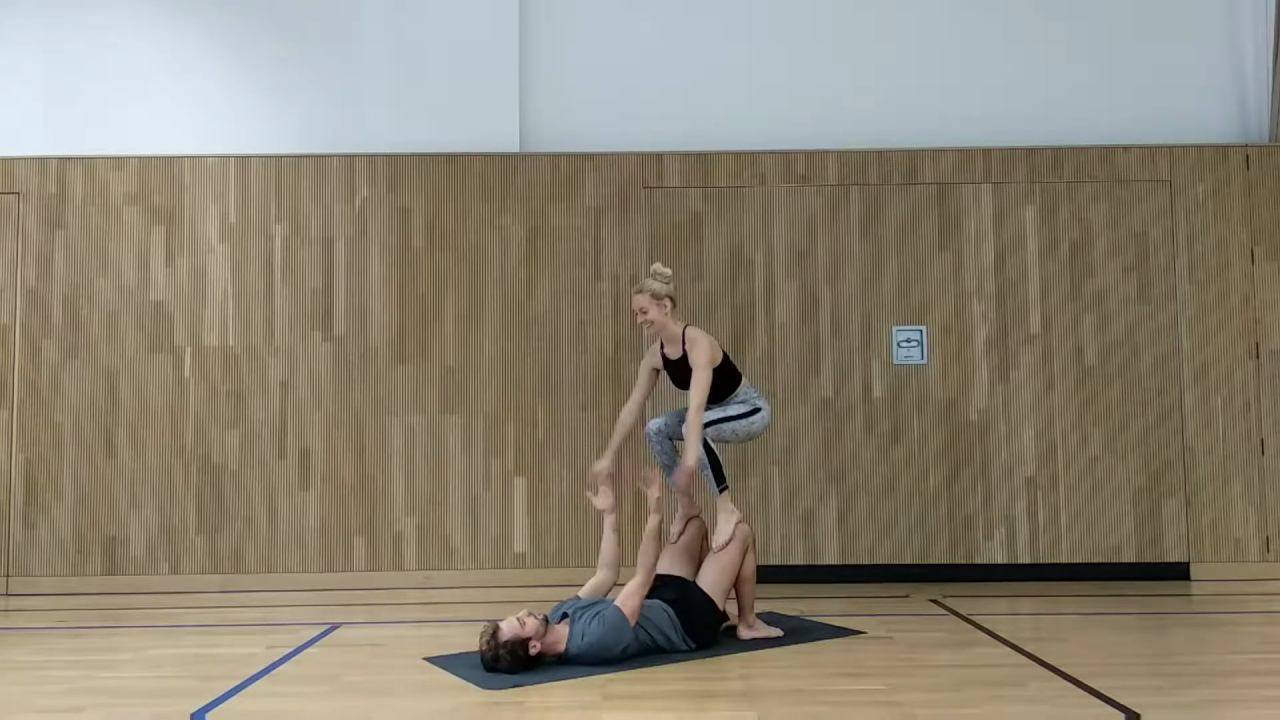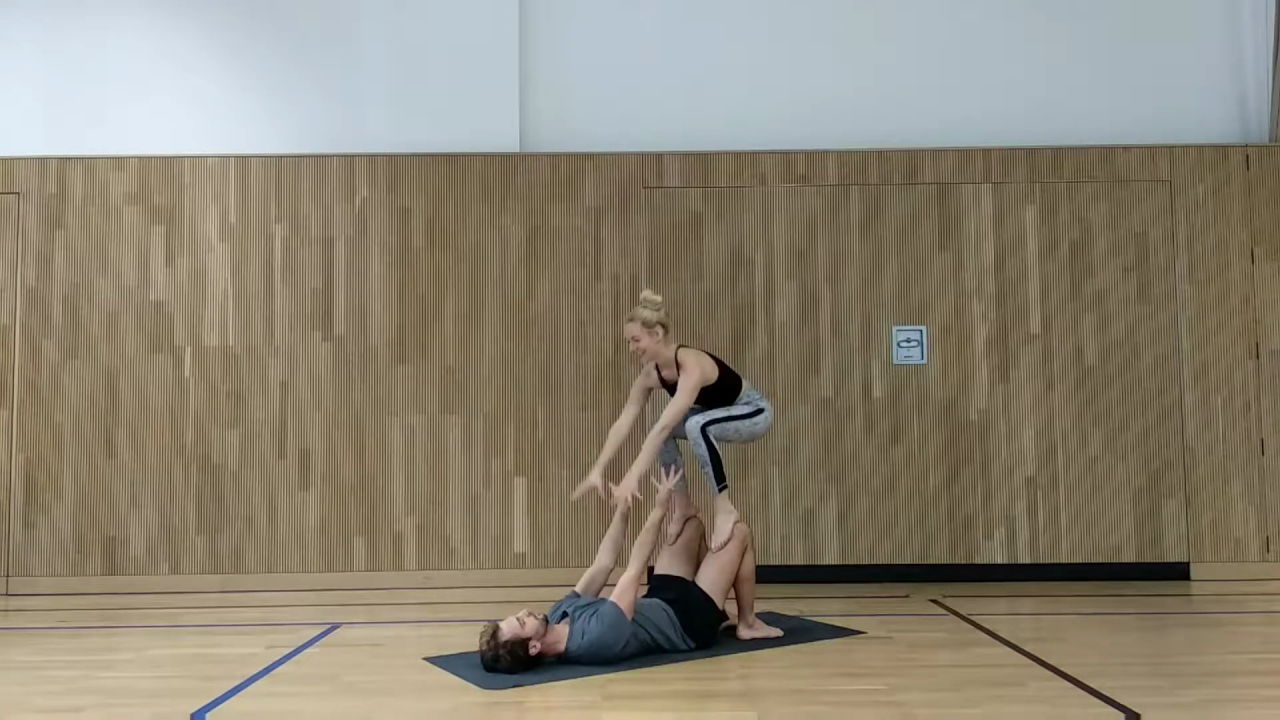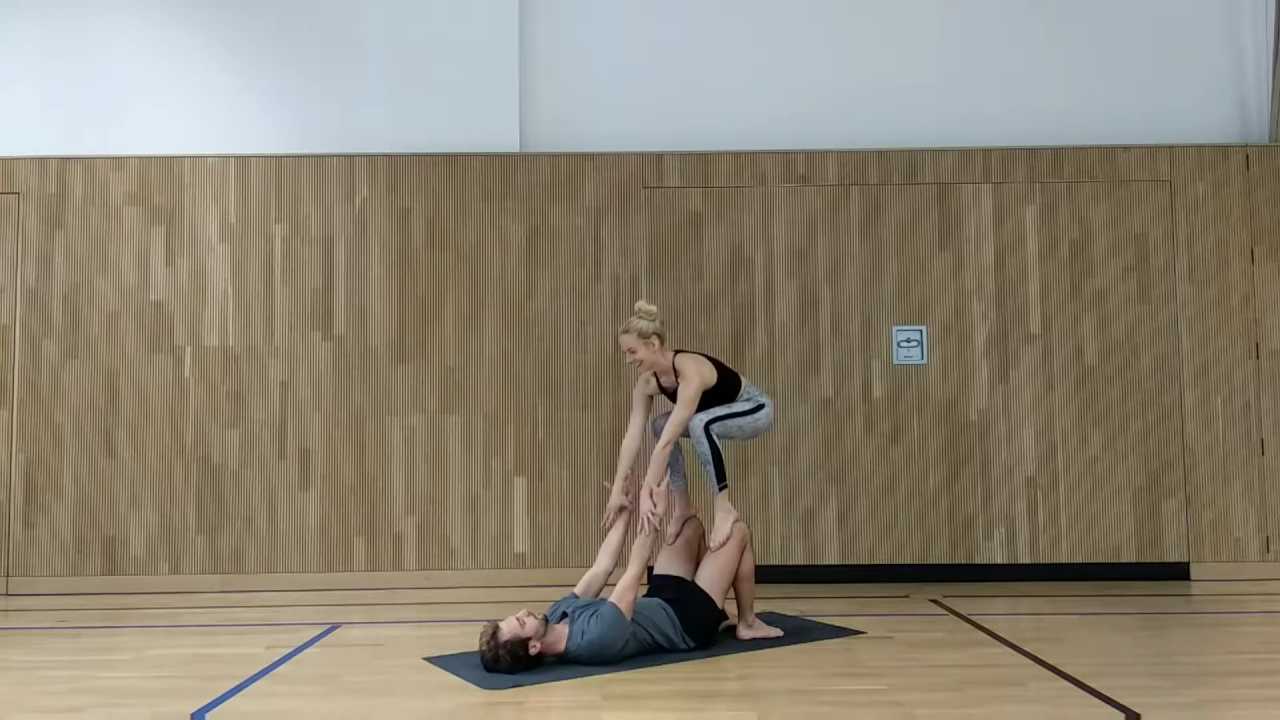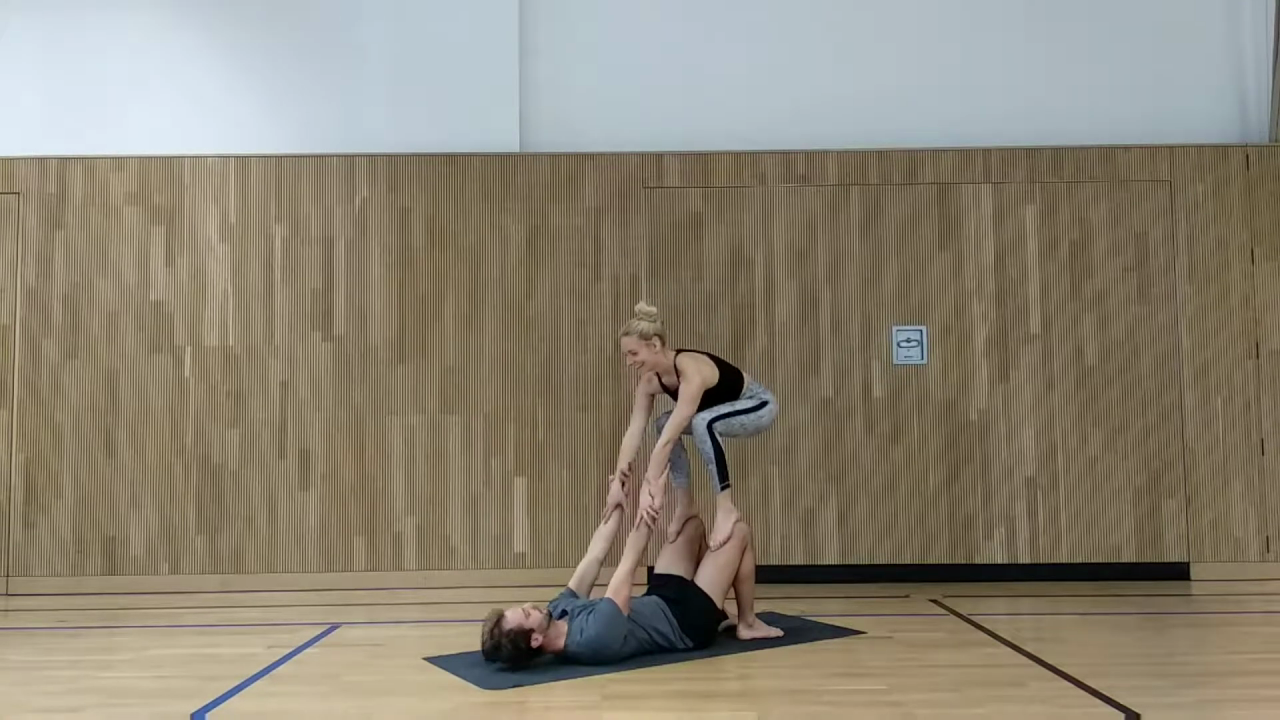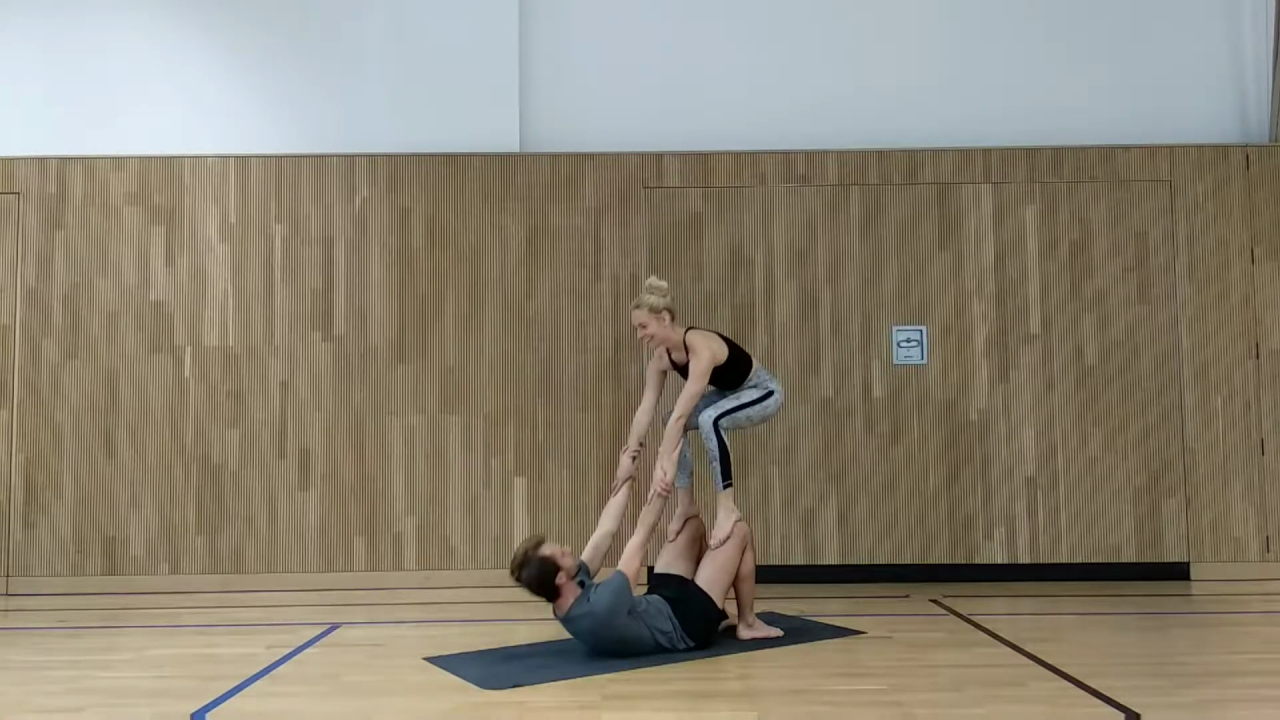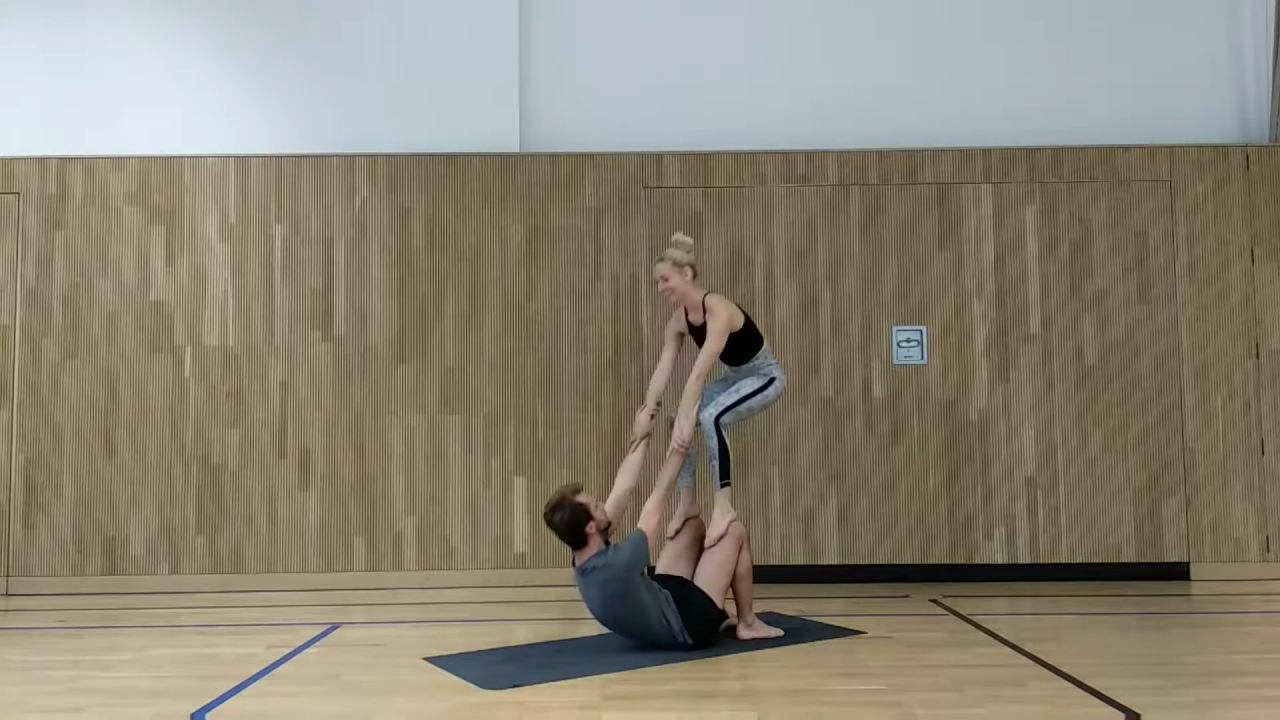
dt=0.4s
person 1, frame 1
left shoulder: (560, 617)
right shoulder: (598, 638)
left elbow: (606, 576)
right elbow: (642, 580)
left wrist: (609, 517)
right wrist: (654, 515)
left hip: (664, 605)
right hip: (690, 623)
left knee: (696, 525)
right knee: (741, 532)
left ankle: (719, 613)
right ankle: (748, 624)
person 1, frame 2
left shoulder: (559, 616)
right shoulder: (597, 638)
left elbow: (601, 566)
right elbow: (634, 571)
left wrist: (622, 508)
right wrist: (659, 509)
left hip: (662, 603)
right hip: (689, 623)
left knee: (693, 524)
right knee: (740, 532)
left ankle: (718, 613)
right ankle: (748, 624)
person 1, frame 3
left shoulder: (558, 616)
right shoulder: (596, 639)
left elbow: (601, 567)
right elbow: (634, 572)
left wrist: (625, 512)
left hip: (661, 603)
right hip: (688, 623)
left knee: (692, 525)
right knee: (738, 532)
left ankle: (718, 612)
right ankle: (748, 623)
person 1, frame 4
left shoulder: (558, 613)
right shoulder: (594, 639)
left elbow: (593, 557)
right elbow: (627, 567)
left wrist: (616, 505)
right wrist: (649, 510)
left hip: (659, 604)
right hip: (687, 624)
left knee: (693, 525)
right knee: (739, 532)
left ankle: (717, 613)
right ankle: (748, 624)
person 1, frame 5
left shoulder: (572, 597)
right shoulder: (601, 611)
left elbow: (605, 532)
right elbow: (638, 541)
left wrist: (626, 479)
right wrist: (661, 492)
left hip: (661, 604)
right hip: (688, 627)
left knee: (694, 525)
right knee: (740, 532)
left ankle: (717, 614)
right ankle: (748, 624)
person 1, frame 6
left shoulder: (585, 558)
right shoulder: (618, 565)
left elbow: (623, 490)
right elbow: (655, 503)
left wrist: (642, 436)
right wrist: (677, 452)
left hip: (666, 601)
right hip: (688, 629)
left knee: (693, 525)
right knee: (735, 532)
left ankle: (719, 615)
right ankle: (747, 623)
person 2, frame 1
left shoulder: (699, 342)
right shoulder: (655, 354)
left elbow: (698, 405)
right elbow: (632, 407)
left wrist: (691, 454)
right wrist: (608, 456)
left hip: (751, 409)
right hip: (711, 410)
left knee: (690, 428)
right knee: (656, 428)
left ankle: (726, 509)
right ankle: (686, 505)
person 2, frame 2
left shoulder: (692, 365)
right shoulder: (649, 375)
left elbow: (664, 426)
right elbow: (623, 423)
left wrist: (633, 477)
right wrist: (596, 471)
left hip: (754, 411)
right hip: (722, 413)
left knee: (696, 425)
right knee: (662, 432)
left ankle: (725, 508)
right ankle: (683, 506)
person 2, frame 3
left shoulder: (690, 371)
right shoulder: (647, 382)
left elbow: (667, 442)
right elbow: (632, 435)
left wrist: (647, 494)
right wrist: (617, 490)
left hip: (754, 408)
right hip: (723, 411)
left knee: (700, 423)
right knee: (660, 425)
left ankle: (724, 508)
right ankle: (682, 506)
person 2, frame 4
left shoulder: (692, 371)
right shoulder: (650, 381)
left elbow: (667, 441)
right elbow: (633, 433)
left hip: (758, 404)
right hip: (727, 407)
left knee: (703, 422)
right knee: (663, 423)
left ankle: (726, 509)
right ankle: (685, 506)
person 2, frame 5
left shoulder: (701, 348)
right shoulder: (661, 357)
left elbow: (681, 413)
right elbow: (645, 409)
left wrist: (663, 465)
right wrist: (627, 456)
left hip: (763, 391)
right hip: (729, 392)
left knee: (709, 419)
right knee: (675, 426)
left ankle: (727, 508)
right ankle: (686, 505)
person 2, frame 6
left shoulder: (718, 310)
right shoulder: (678, 319)
left elbow: (699, 373)
right elbow: (664, 368)
left wrist: (685, 419)
right wrist: (647, 411)
left hip: (764, 376)
right hip: (735, 376)
left knee: (710, 418)
right knee: (682, 422)
left ankle: (723, 507)
right ankle: (688, 504)
